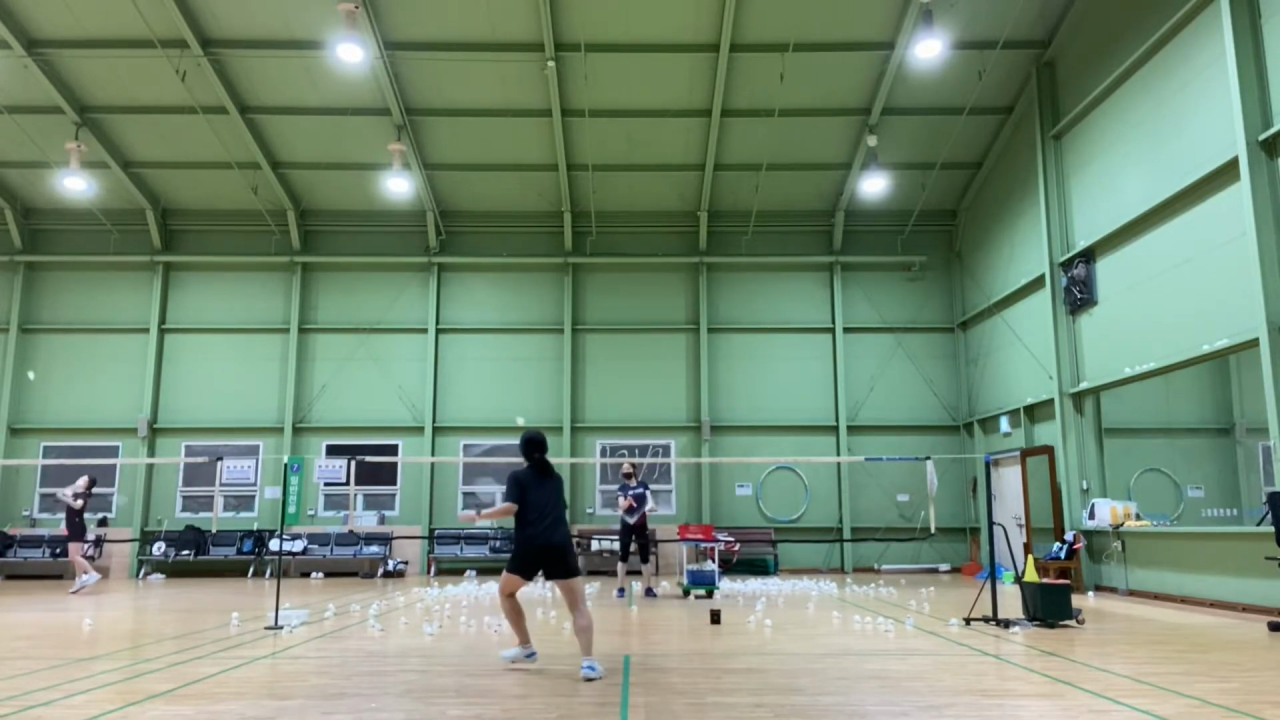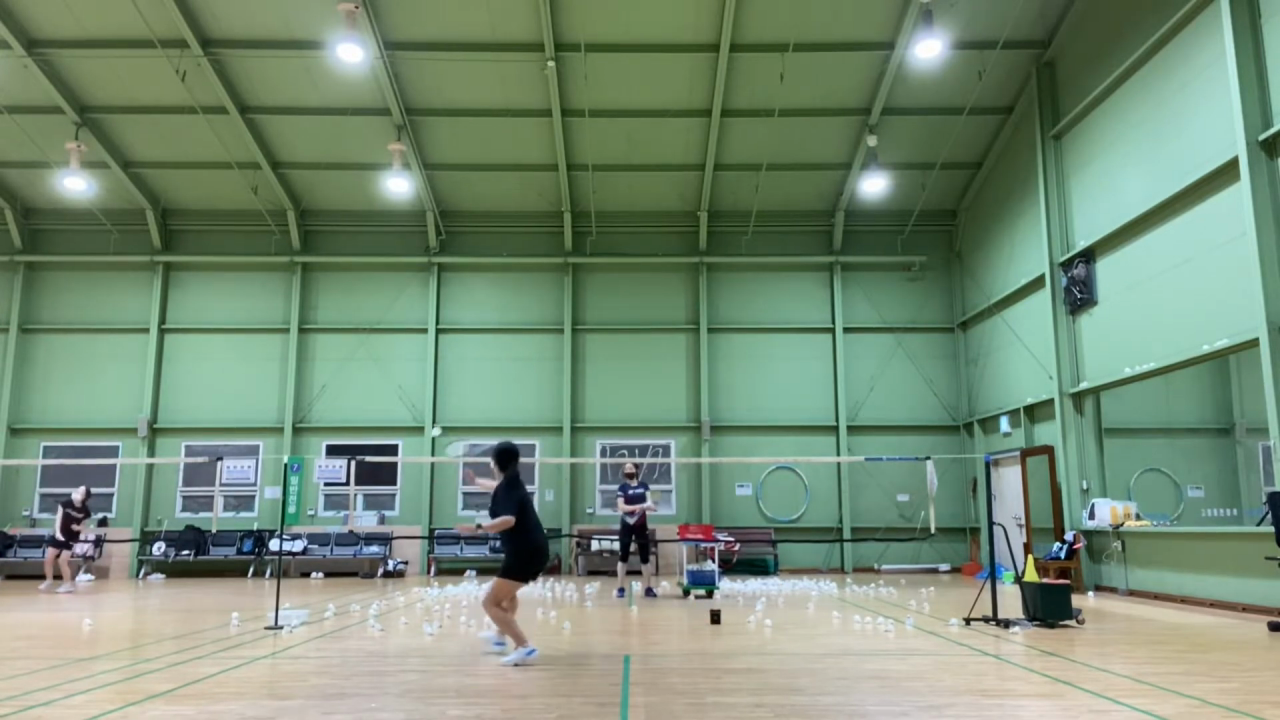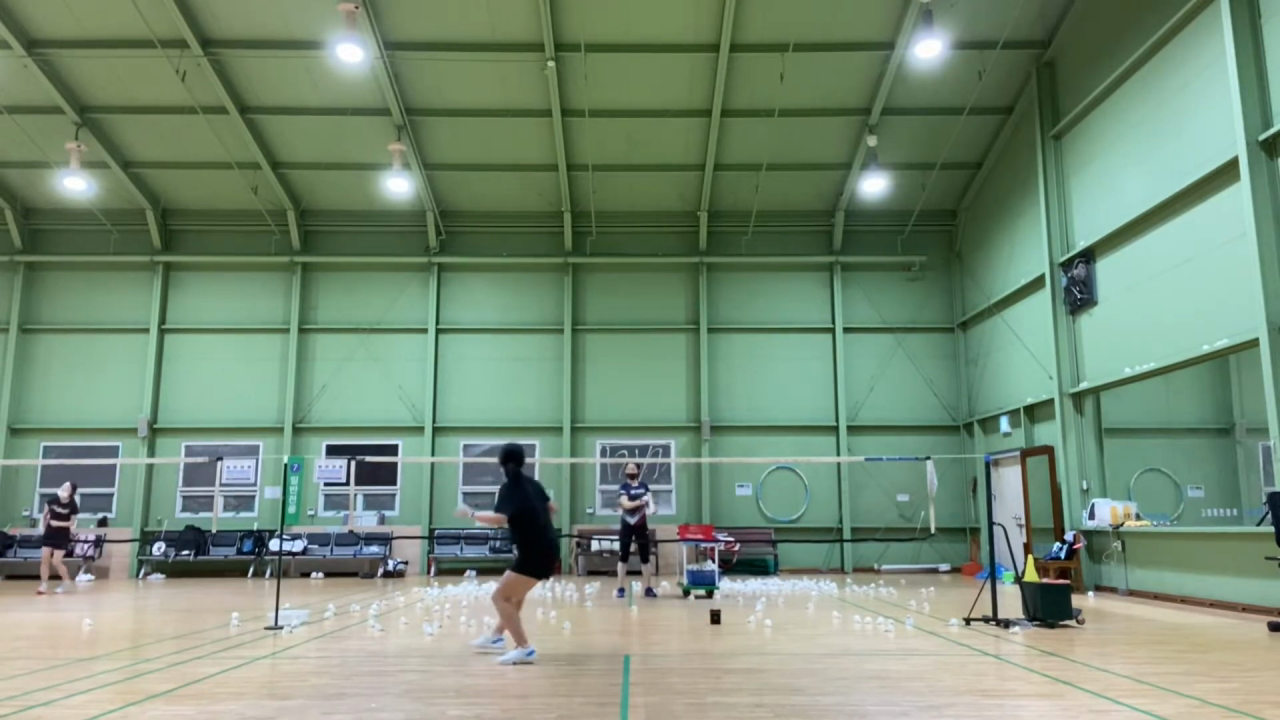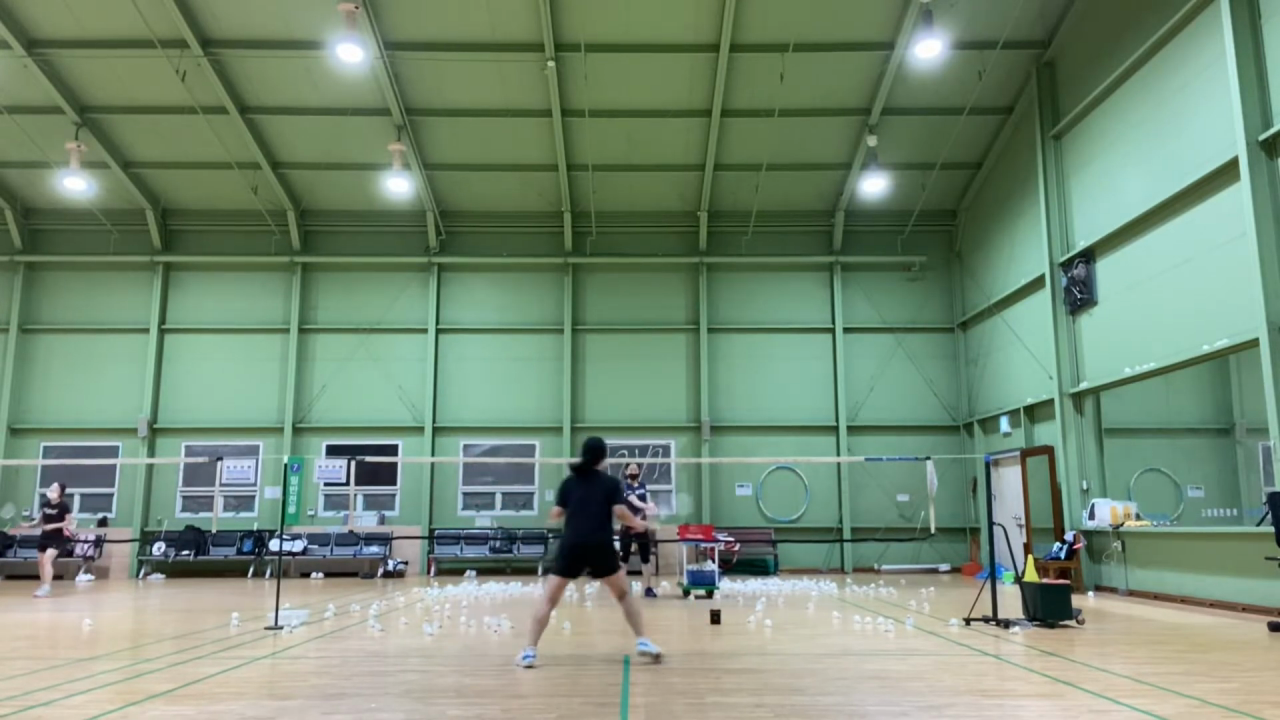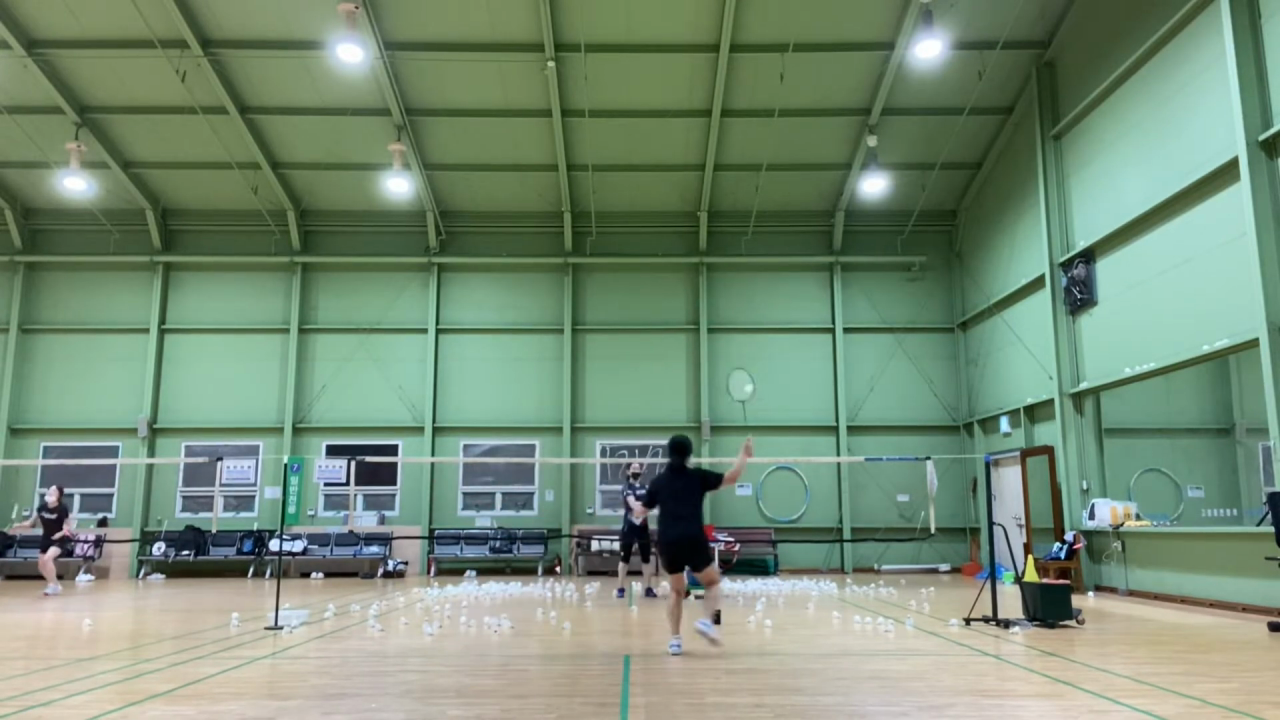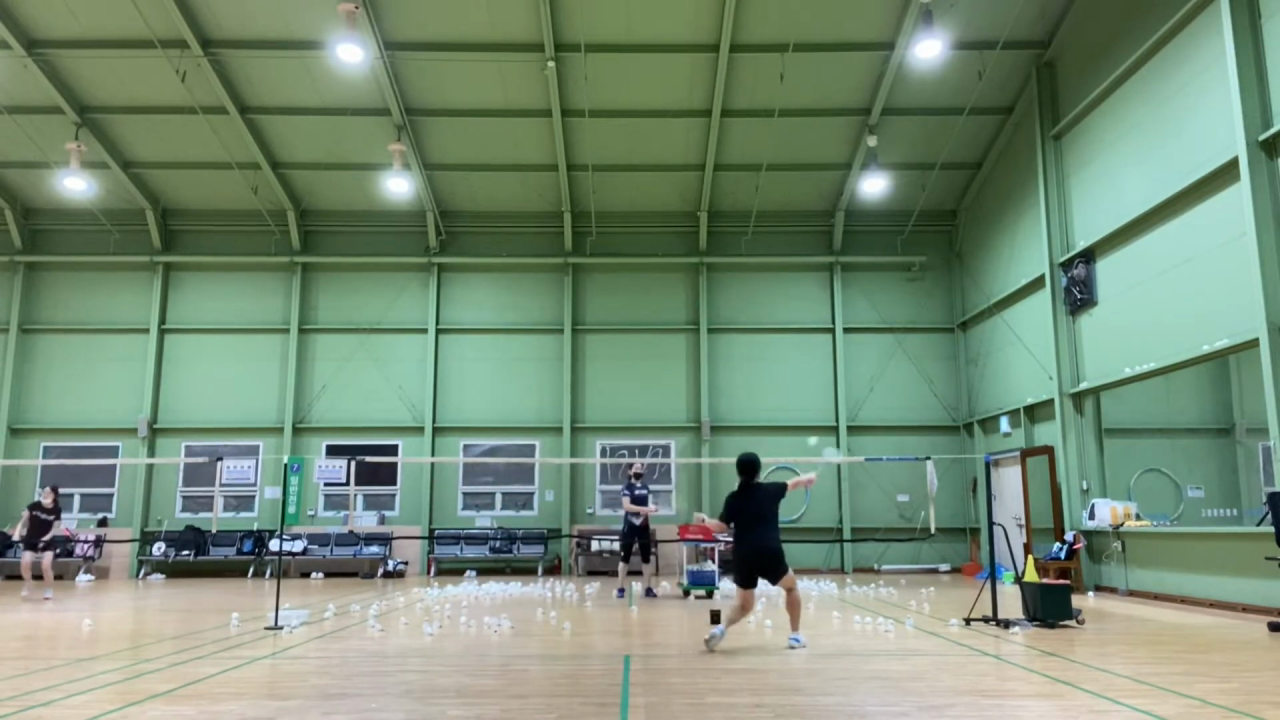
dt=0.4s
person 1, frame 1
left shoulder: (517, 477)
right shoulder: (556, 478)
left elbow: (510, 508)
left wrist: (477, 515)
left hip: (528, 546)
right hip: (560, 546)
left knee: (506, 592)
right knee: (578, 606)
left ankle: (526, 648)
right ankle: (588, 663)
person 1, frame 2
left shoulder: (504, 489)
right shoulder: (512, 483)
left elbow: (508, 520)
left wrist: (478, 527)
right wrist: (476, 481)
left hip: (523, 553)
right hip: (536, 550)
left knee: (490, 603)
right knee: (505, 592)
left ankle: (525, 648)
right ankle: (500, 637)
person 1, frame 3
left shoulder: (509, 488)
right shoulder: (531, 483)
left elbow: (499, 519)
right elbow: (552, 508)
left wrist: (472, 514)
left hip: (536, 552)
right hip: (547, 548)
left knee: (500, 597)
right knee: (512, 592)
left ankle: (525, 649)
right ankle: (497, 637)
person 1, frame 4
left shoulder: (570, 482)
right shoulder: (611, 482)
left elbow: (556, 514)
right elbow: (621, 513)
left wrist: (552, 518)
right wrist: (639, 524)
left hip: (571, 546)
right hip: (601, 546)
left knee: (548, 600)
right knee: (624, 595)
left ankle: (530, 651)
right ankle: (642, 642)
person 1, frame 5
left shoulder: (659, 481)
right shoulder: (698, 476)
left elbow: (643, 511)
right elbow: (731, 477)
left wrist: (638, 515)
right wrist: (744, 454)
left hip: (667, 542)
right hip: (693, 540)
left knee: (677, 592)
right knee: (714, 583)
left ankle: (675, 640)
right ankle: (706, 622)
person 1, frame 6
left shoulder: (734, 498)
right shoulder: (771, 490)
left elbow: (720, 527)
right elbow: (792, 483)
left wrist: (703, 519)
right wrist: (807, 479)
left hip: (743, 557)
right hip: (770, 554)
left knee: (744, 606)
right knee: (791, 588)
left ankle: (721, 629)
right ankle: (795, 635)
